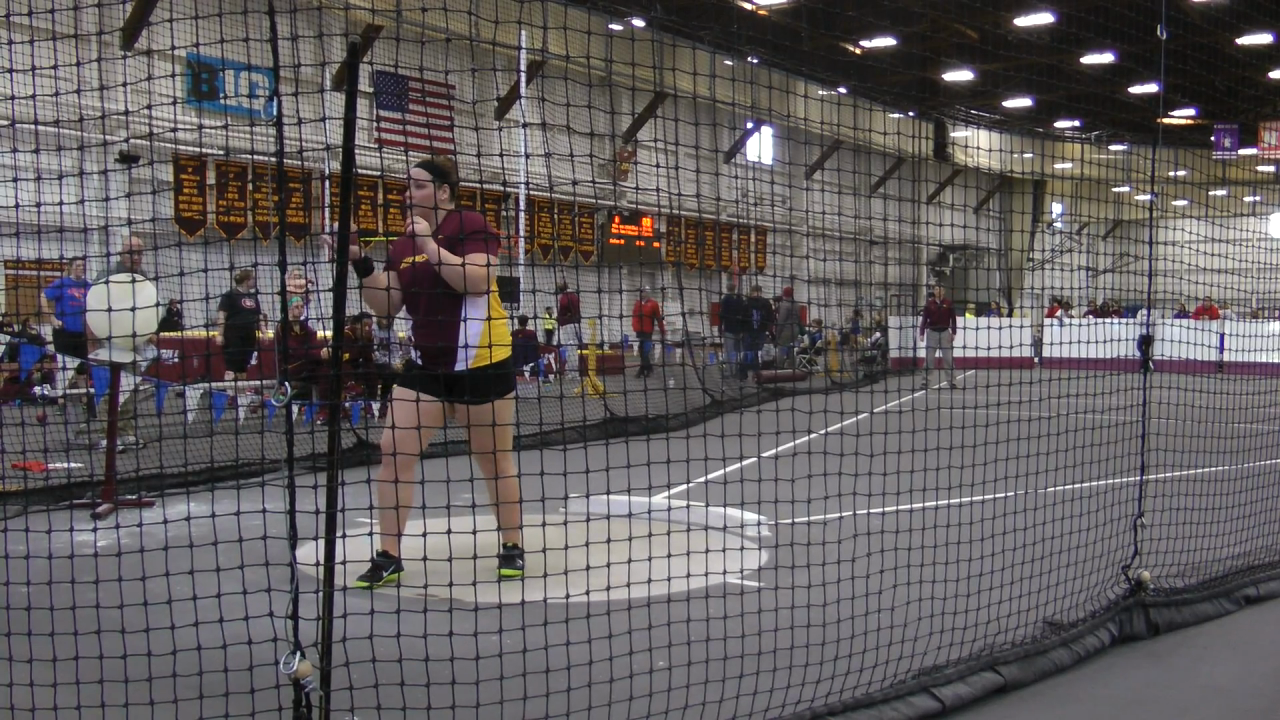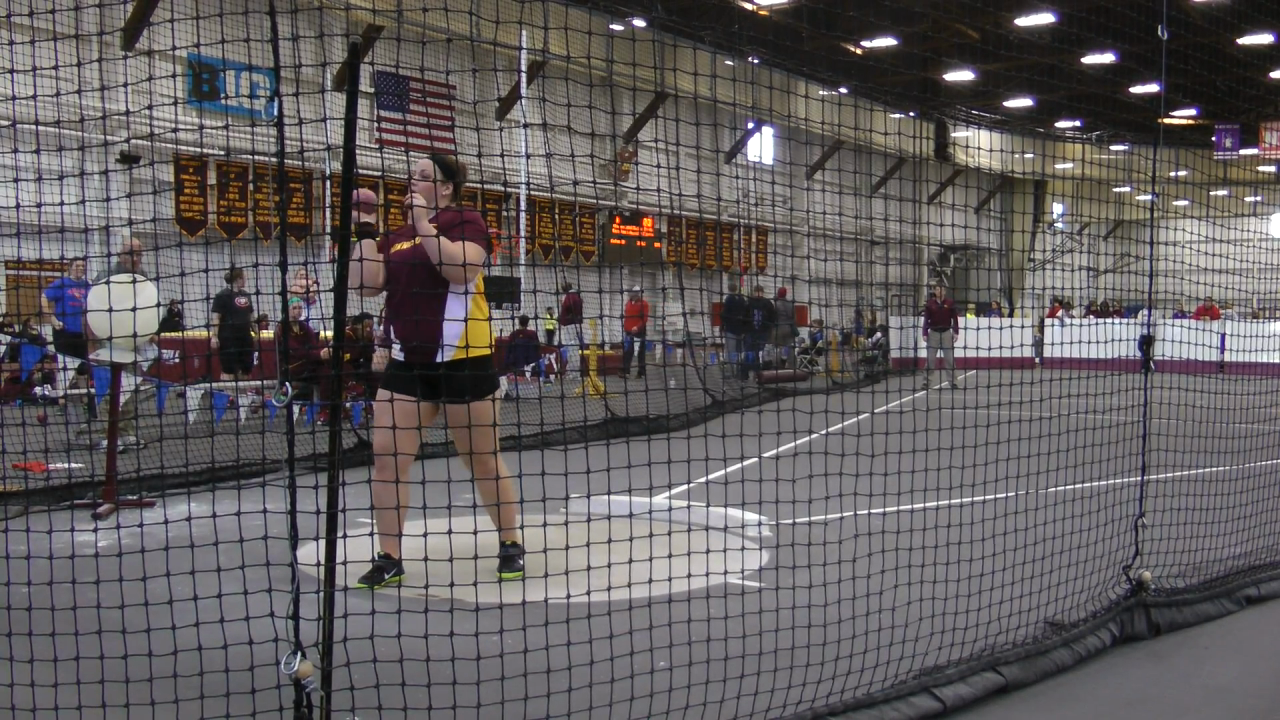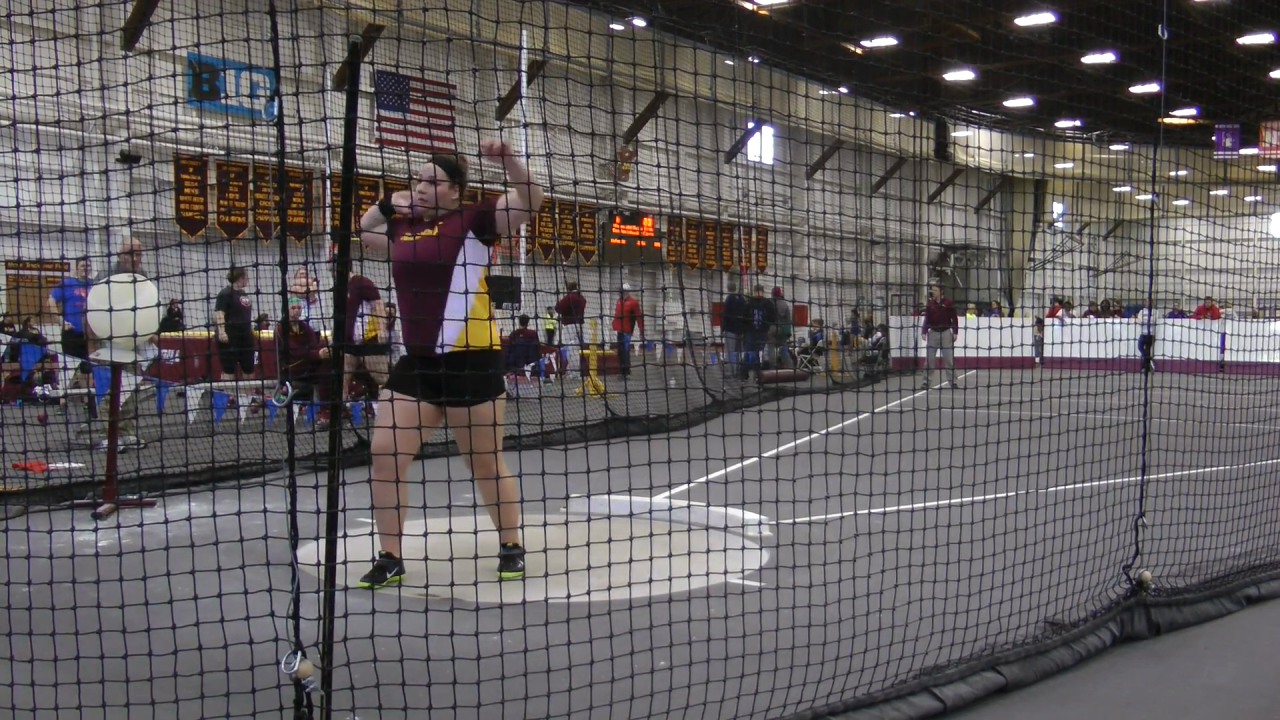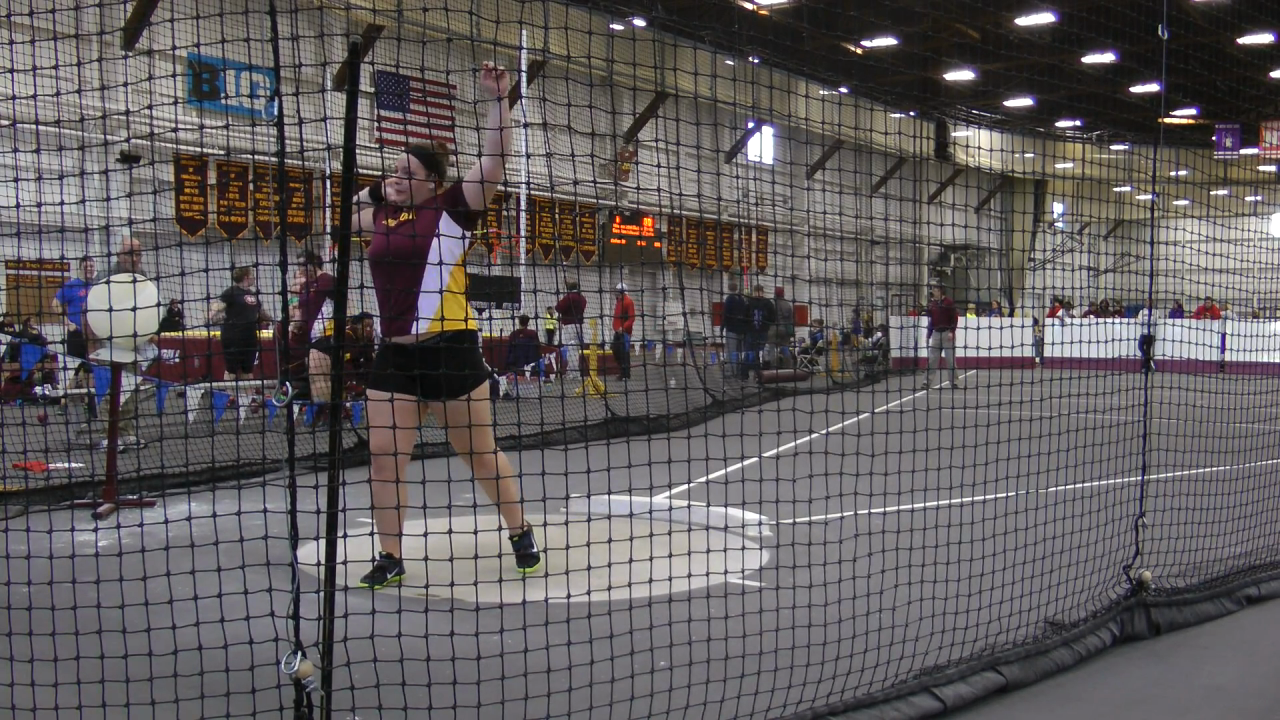
dt=0.5s
person 1, frame 1
left shoulder: (471, 225)
right shoulder: (403, 243)
left elbow: (476, 281)
right elbow: (386, 305)
left wrist: (428, 244)
right wrist: (359, 262)
left hip: (480, 363)
right hip: (425, 365)
left knee: (494, 460)
right knee: (393, 453)
left ankle: (512, 547)
right ankle: (389, 556)
person 1, frame 2
left shoulder: (464, 220)
right shoulder: (395, 236)
left elbow: (462, 269)
right elbow: (364, 283)
left wrist: (423, 223)
right wrist: (364, 228)
left hip: (464, 360)
right hip: (408, 362)
left knee: (483, 458)
right knee: (386, 455)
left ankle: (511, 545)
right ankle: (389, 558)
person 1, frame 3
left shoulder: (473, 218)
right shoulder: (404, 227)
left elbow: (531, 201)
right elbow: (362, 231)
left wrist: (509, 160)
right wrist: (391, 204)
left hip: (469, 361)
right hip: (415, 363)
left knee: (486, 462)
right knee: (386, 455)
left ankle: (512, 546)
right ankle: (389, 558)
person 1, frame 4
left shoulder: (452, 206)
right shoulder: (384, 213)
left elbow: (494, 160)
right elbow: (355, 208)
left wrist: (496, 98)
right wrist: (377, 191)
left hip: (450, 350)
right hip: (394, 356)
left knee: (481, 454)
right knee: (384, 457)
left ankle: (521, 533)
right ankle: (390, 558)
